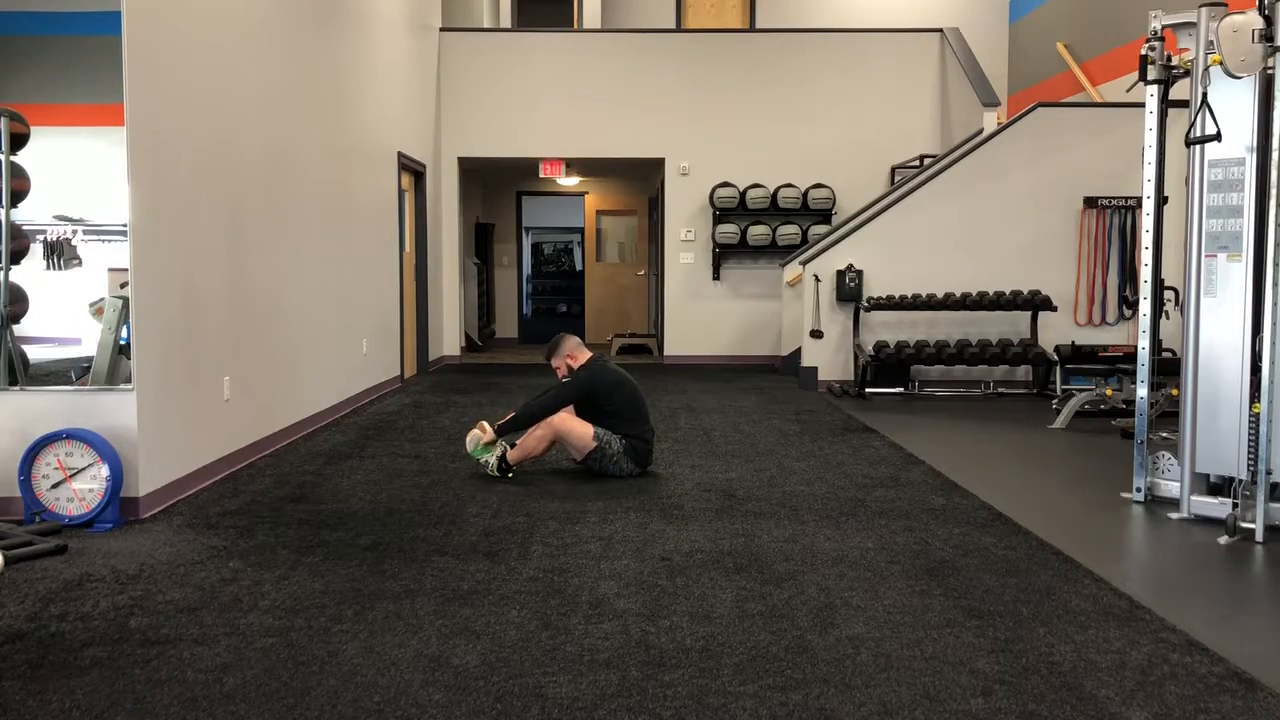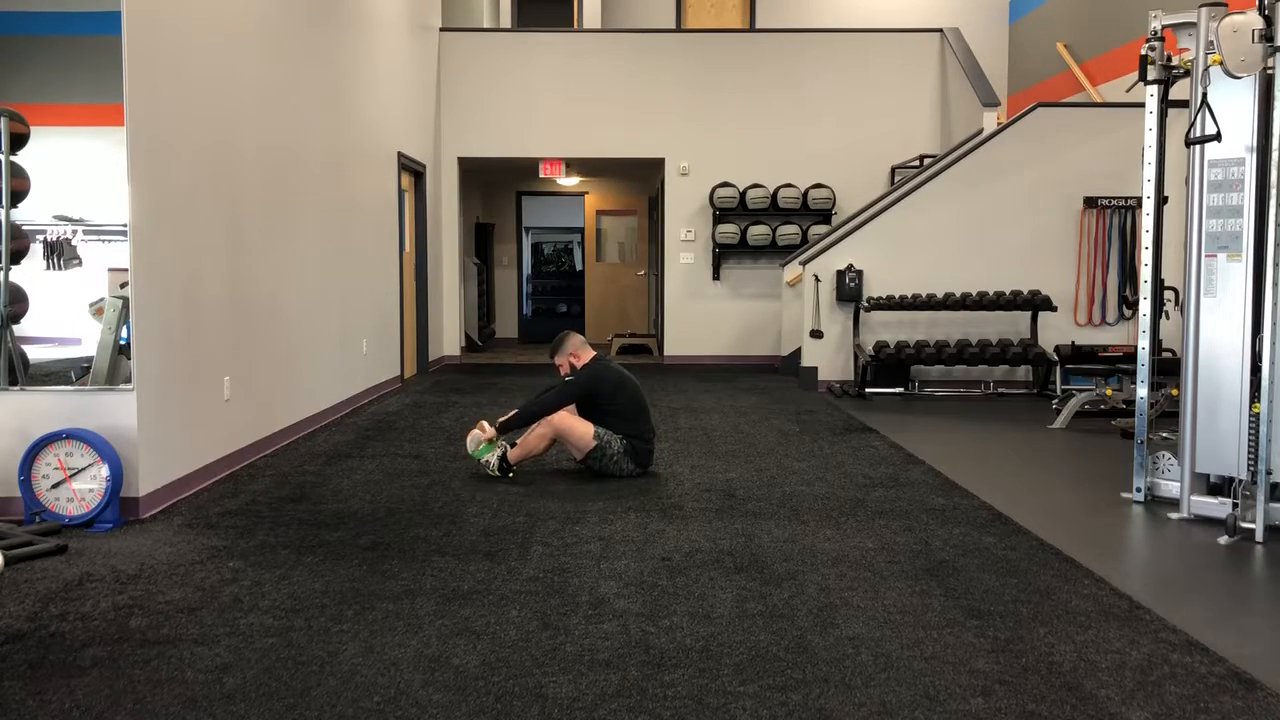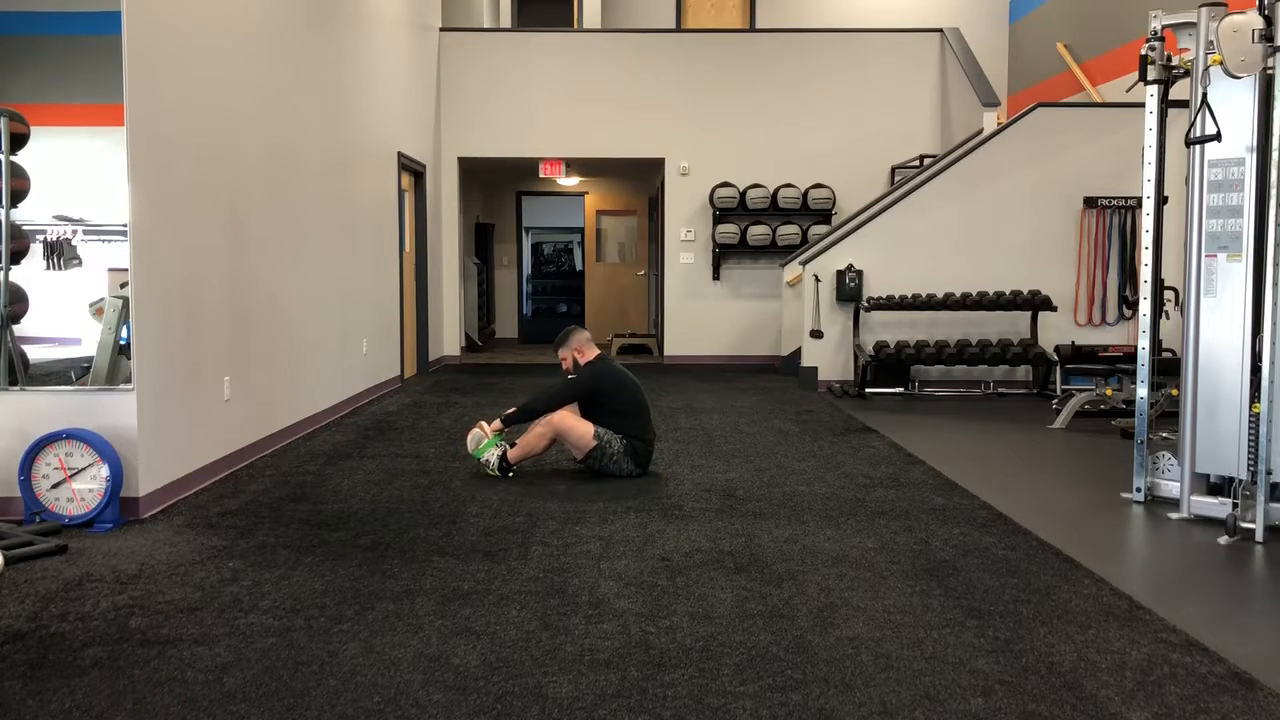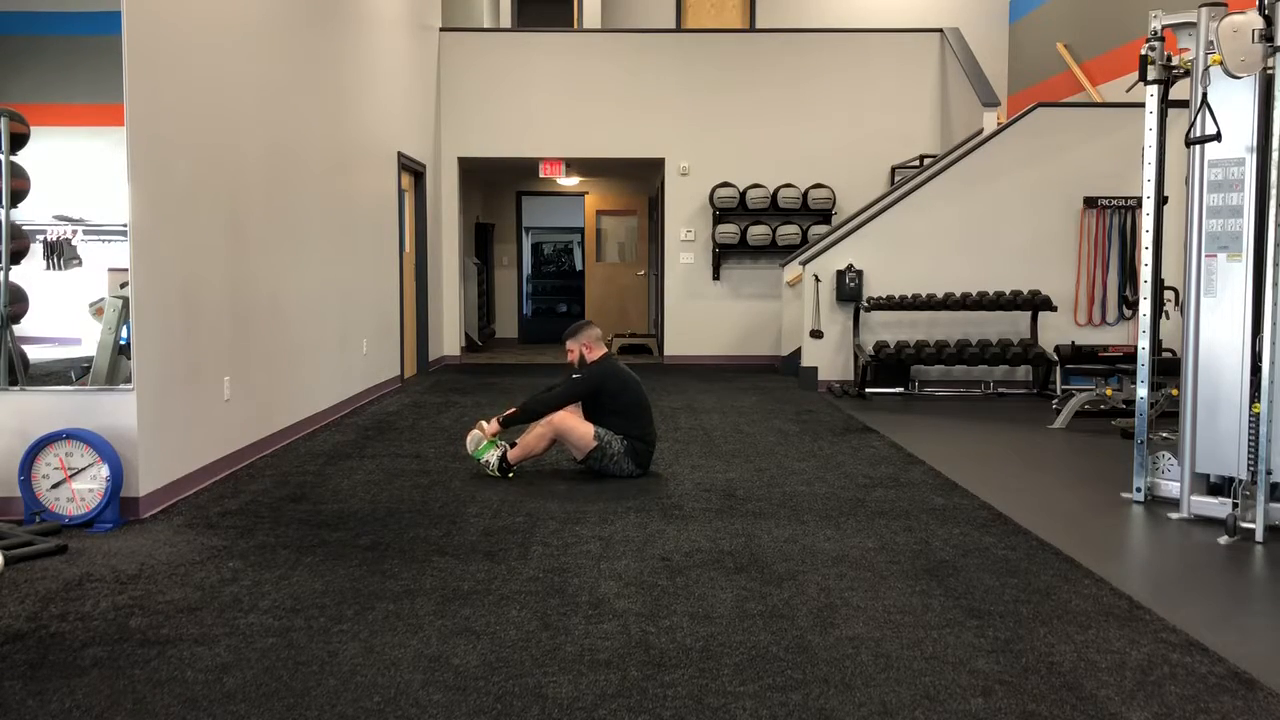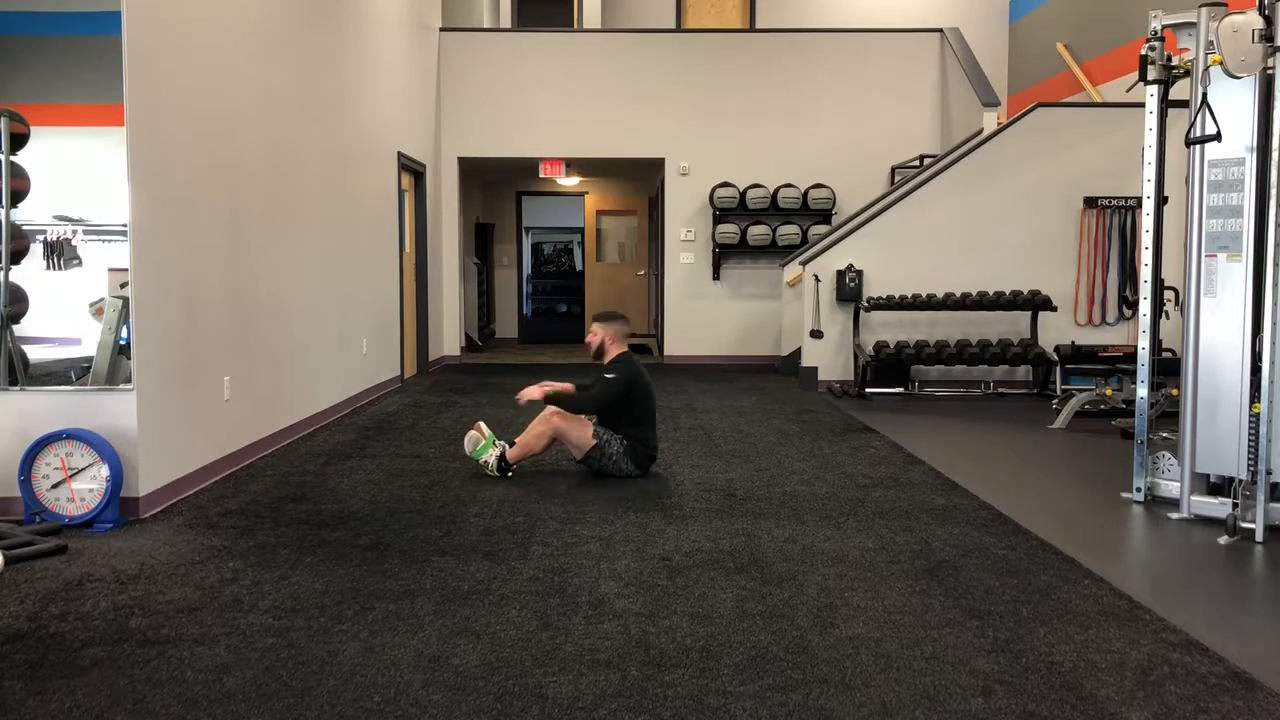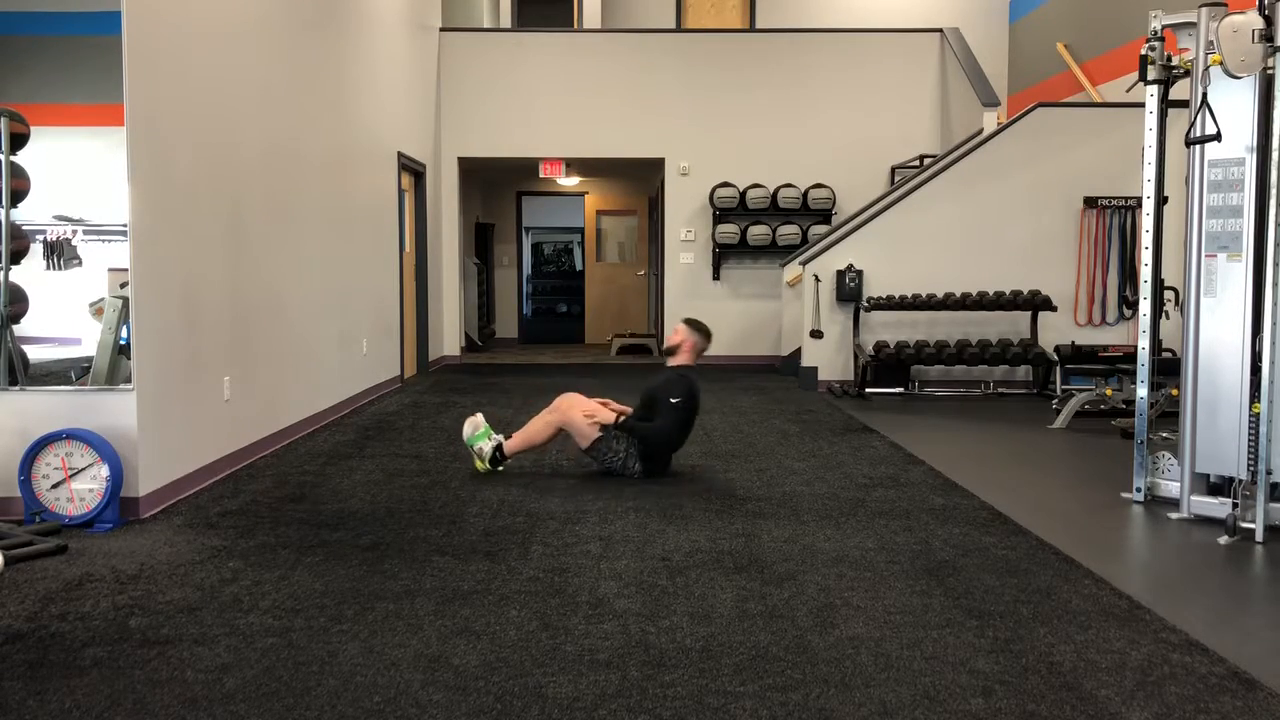
dt=0.4s
person 1, frame 1
left shoulder: (589, 377)
right shoulder: (596, 368)
left elbow: (541, 409)
right elbow: (547, 401)
left wrist: (498, 431)
right wrist: (515, 417)
left hip: (629, 457)
right hip: (625, 446)
left knee: (557, 421)
right knee: (557, 412)
left ankle: (502, 464)
right ankle: (510, 452)
person 1, frame 2
left shoulder: (591, 377)
right shoulder: (599, 369)
left elbow: (544, 407)
right elbow: (550, 397)
left wrist: (499, 429)
right wrist: (516, 413)
left hip: (630, 457)
right hip: (625, 447)
left knee: (557, 420)
right knee: (558, 411)
left ankle: (503, 464)
right ankle: (510, 451)
person 1, frame 3
left shoulder: (594, 374)
right shoulder: (601, 368)
left elbow: (546, 402)
right elbow: (551, 398)
left wrist: (504, 421)
right wrist: (513, 413)
left hip: (629, 457)
right hip: (623, 447)
left knee: (557, 420)
right knee: (559, 410)
left ankle: (502, 463)
right ankle: (509, 451)
person 1, frame 4
left shoulder: (598, 374)
right shoulder: (604, 367)
left elbow: (549, 402)
right elbow: (555, 395)
left wrist: (502, 422)
right wrist: (514, 412)
left hip: (630, 458)
right hip: (623, 446)
left knee: (557, 420)
right knee: (559, 410)
left ankle: (502, 463)
right ankle: (510, 451)
person 1, frame 5
left shoulder: (622, 371)
right shoulder: (622, 364)
left elbow: (589, 404)
right elbow: (598, 394)
left wrist: (544, 396)
right wrist: (567, 387)
left hip: (630, 458)
right hip: (623, 446)
left knee: (554, 419)
right knee: (558, 410)
left ankle: (502, 463)
right ankle: (508, 450)
person 1, frame 6
left shoulder: (680, 384)
right shoulder: (677, 377)
left elbow: (661, 437)
left wrist: (616, 420)
right wrist: (626, 411)
left hip: (639, 460)
right hip: (637, 450)
left knee: (563, 412)
right knee: (569, 400)
left ankle: (497, 454)
right ankle: (506, 445)
